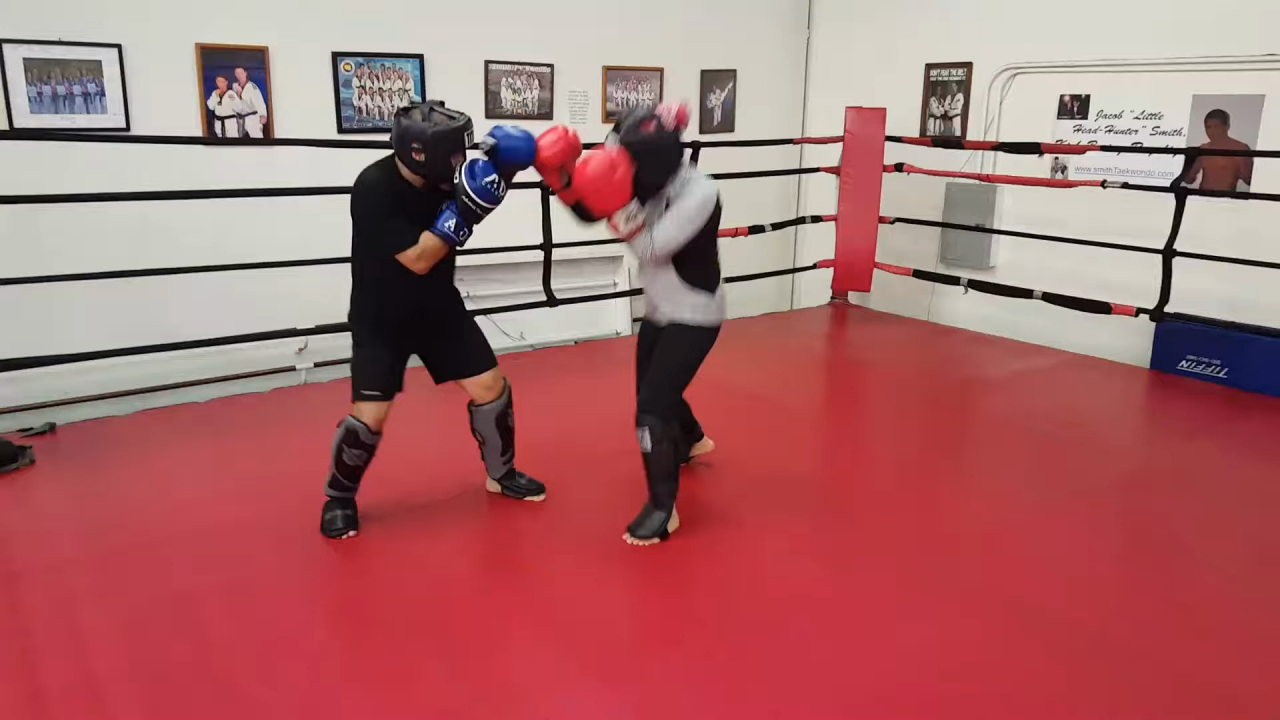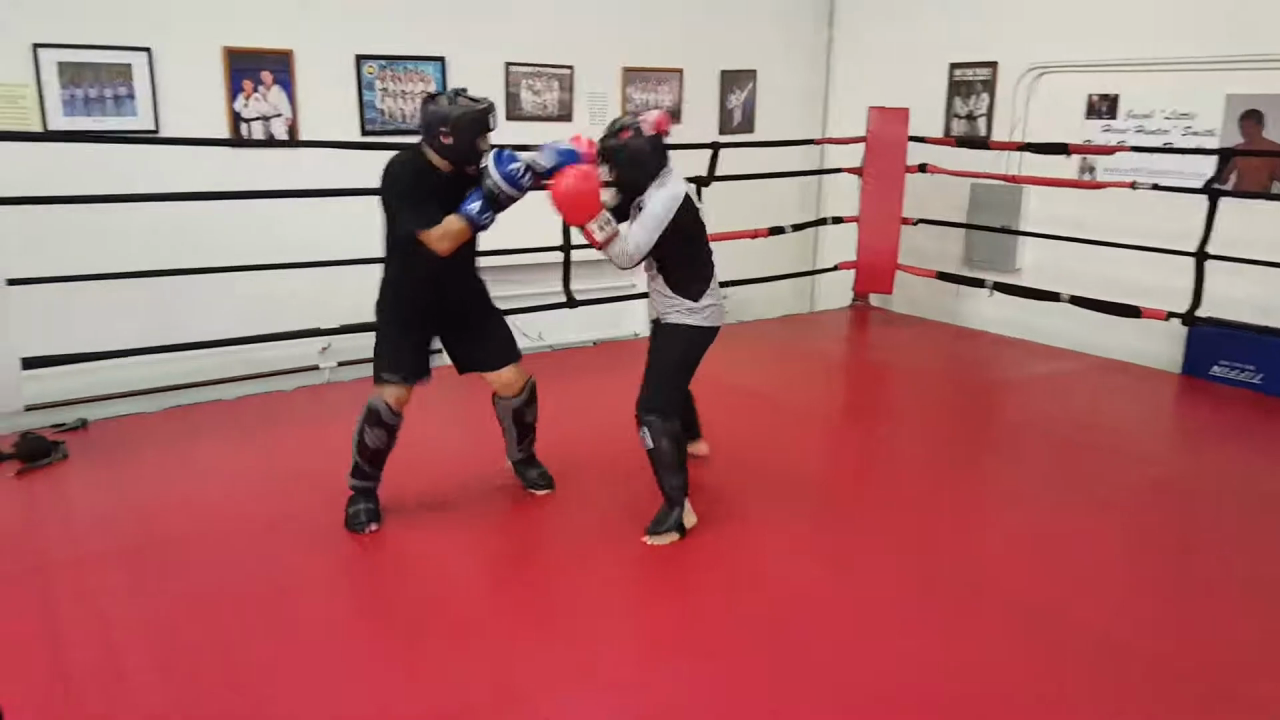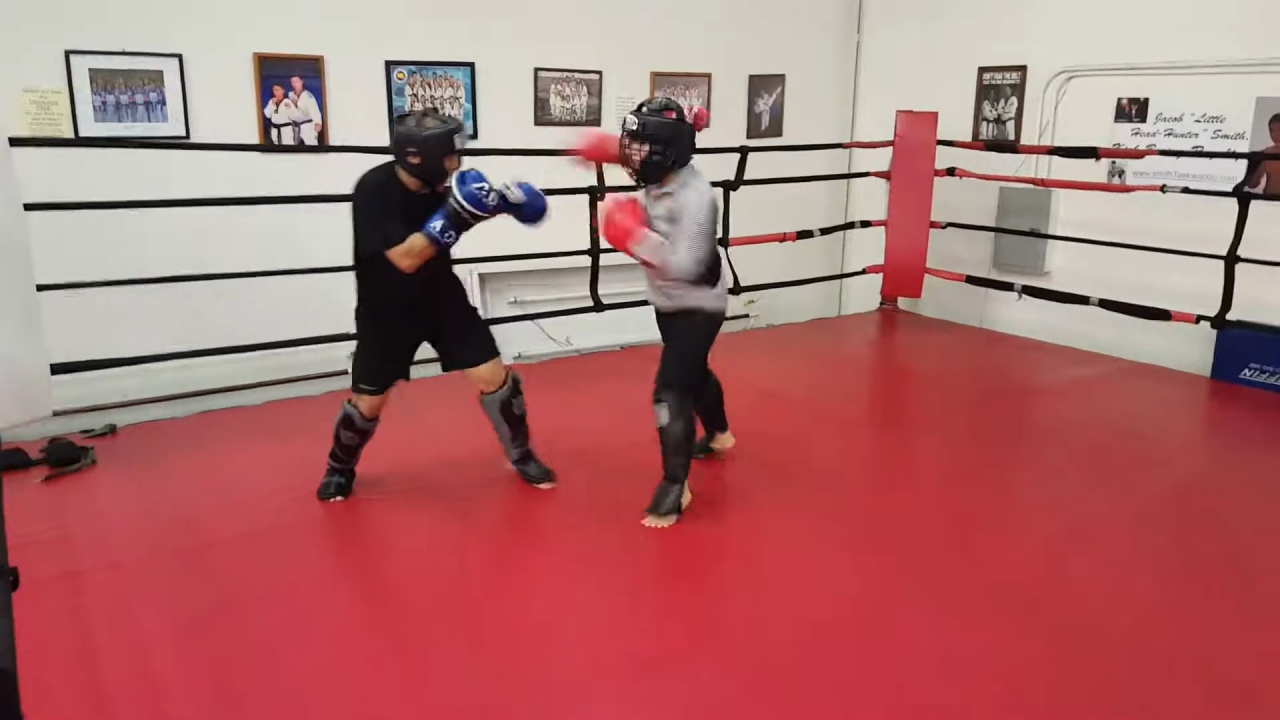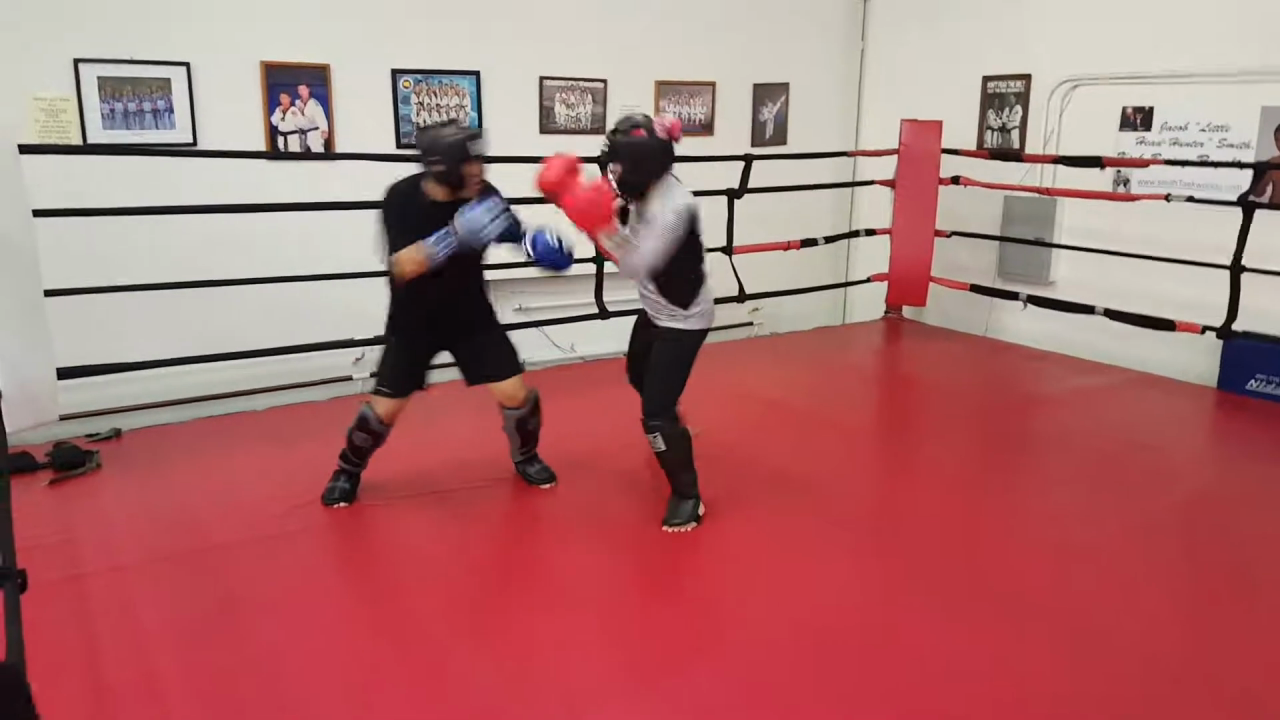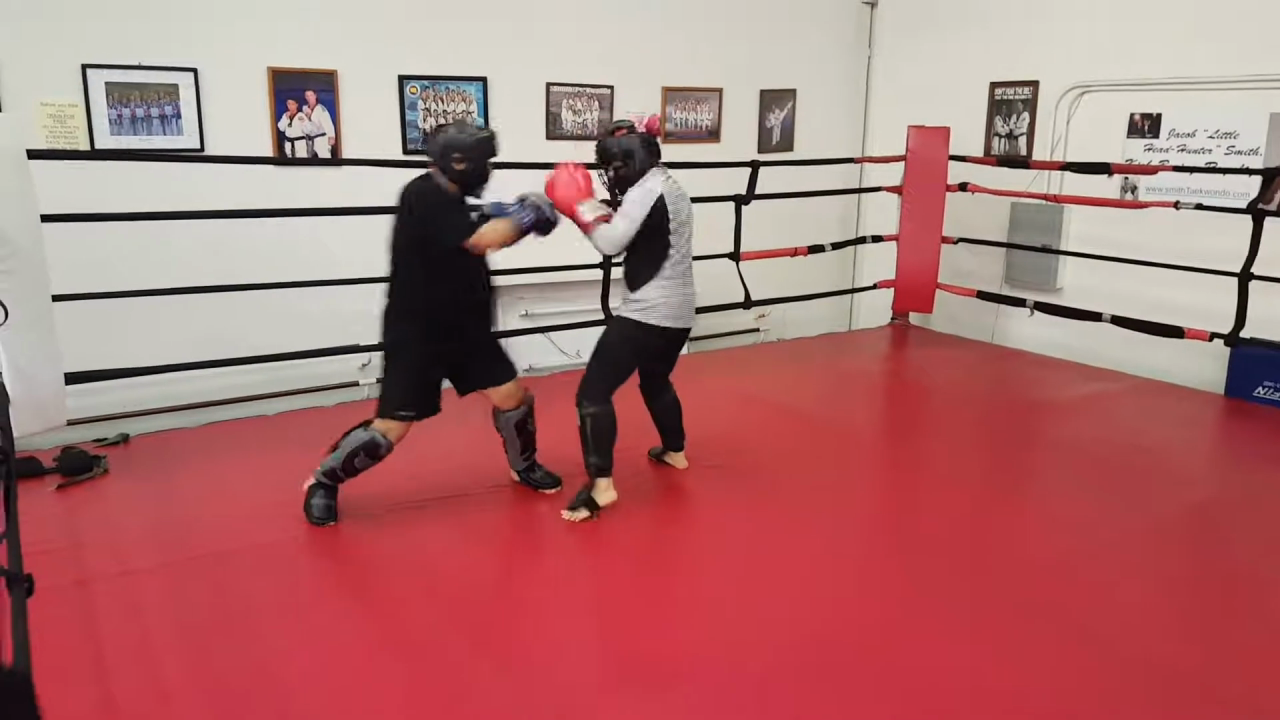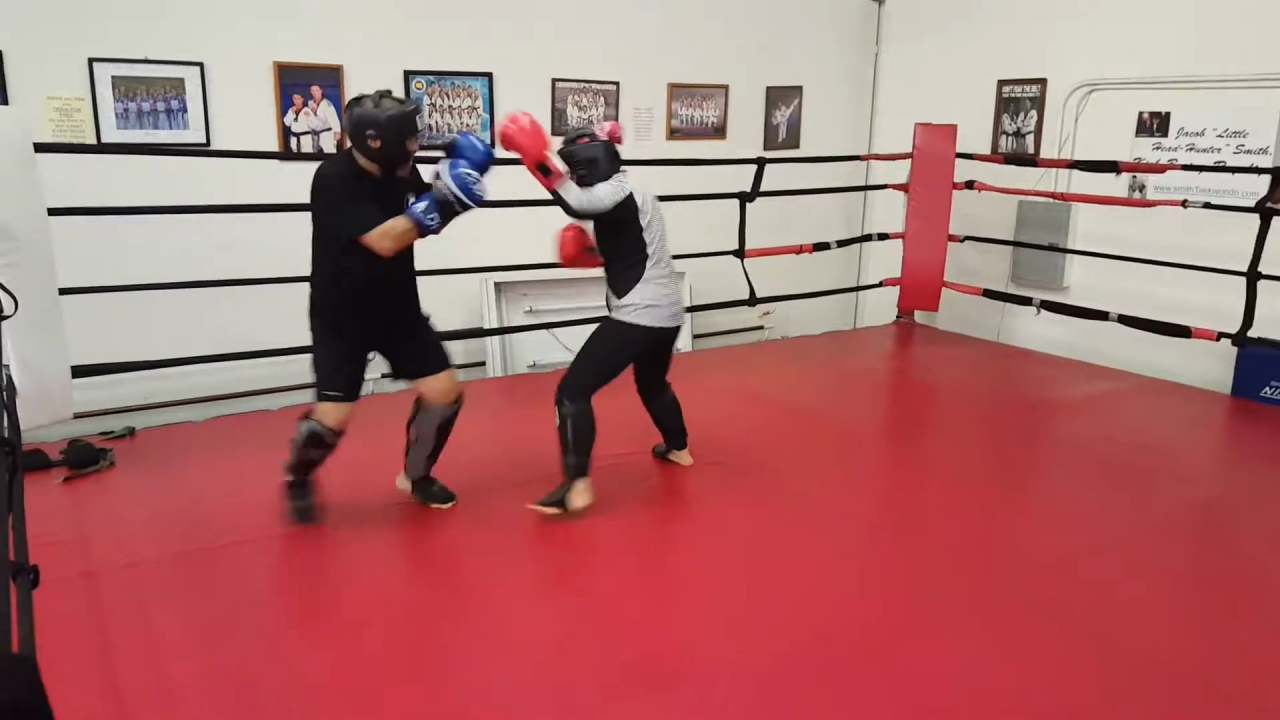
dt=0.4s
person 1, frame 1
left shoulder: (700, 192)
right shoulder: (646, 181)
left elbow: (651, 249)
right elbow: (590, 209)
left wrist: (619, 204)
right wrist: (562, 175)
left hip: (694, 317)
right hip: (658, 313)
left knee: (652, 408)
right knee: (655, 394)
left ankle: (662, 510)
right ankle: (694, 441)
person 1, frame 2
left shoulder: (667, 195)
right shoulder: (652, 188)
left elbow: (626, 253)
right elbow: (622, 225)
left wrist: (590, 214)
right wrist: (584, 182)
left hip: (691, 315)
right hip: (681, 311)
left knee: (651, 406)
right knee: (669, 382)
left ankle: (678, 508)
right ankle: (690, 440)
person 1, frame 3
left shoulder: (692, 192)
right shoulder: (662, 174)
left elbow: (681, 266)
left wrist: (635, 239)
right wrist: (608, 153)
left hip: (695, 304)
right hip: (671, 300)
left knee: (670, 389)
right knee: (692, 370)
left ankle: (675, 486)
right ankle: (718, 434)
person 1, frame 4
left shoulder: (675, 205)
right shoulder: (646, 191)
left elbow: (636, 265)
right elbow: (611, 216)
left wrist: (604, 227)
right wrist: (569, 191)
left hip: (683, 318)
right hip: (658, 310)
left knee: (657, 408)
right knee: (641, 376)
left ankle: (687, 498)
right ankle: (665, 441)
person 1, frame 5
left shoulder: (646, 190)
right shoulder: (674, 191)
left elbow: (611, 244)
left wrist: (581, 206)
right wrist: (599, 211)
left hip: (646, 314)
right hip: (681, 314)
left knee: (593, 394)
right knee: (656, 381)
left ankle: (601, 486)
right ankle: (674, 450)
person 1, frame 6
left shoulder: (615, 191)
right shoulder: (634, 195)
left elbow: (577, 202)
left wrist: (538, 158)
right wrist: (594, 250)
left hip: (635, 316)
right hip: (666, 314)
left knee: (572, 390)
right knee: (652, 383)
left ankle: (575, 487)
right ankle: (677, 447)
person 2, frame 1
left shoulder: (439, 172)
right shoulder: (375, 188)
left elbow: (484, 182)
right elbow: (418, 259)
left wrist: (502, 164)
right wrist: (464, 210)
left hip: (438, 306)
right hip: (381, 316)
left knee: (489, 387)
right knee: (369, 416)
left ankle: (501, 473)
right ankle: (339, 495)
person 2, frame 2
left shoulder: (468, 165)
right shoulder: (405, 173)
left elbow: (524, 178)
right elbow: (441, 241)
left wrist: (544, 163)
right wrist: (488, 194)
left hip: (464, 296)
right hip: (408, 301)
left knee: (511, 380)
right knee: (391, 396)
left ankle: (523, 459)
right ankle: (363, 491)
person 2, frame 3
left shoulder: (440, 178)
right shoulder: (373, 191)
left elbow: (481, 196)
right elbow: (406, 258)
left wrist: (506, 198)
right wrist: (451, 216)
left hip: (442, 299)
right hip: (386, 310)
left knee: (494, 377)
right knee: (367, 402)
left ankle: (522, 455)
right ankle: (340, 466)
person 2, frame 4
left shoulder: (480, 193)
right shoulder: (402, 198)
left elbow: (508, 229)
right elbow: (404, 267)
left wrist: (536, 242)
right wrist: (454, 235)
left hip: (469, 314)
right hip: (417, 316)
left knee: (516, 391)
right knee: (384, 407)
left ankle: (524, 457)
right ankle: (348, 469)
person 2, frame 5
left shoulder: (449, 195)
right shoulder: (423, 197)
right elbow: (484, 240)
right wrist: (531, 215)
left hip: (462, 324)
right hip: (414, 331)
left knee: (513, 396)
right knee: (390, 428)
left ankle: (525, 466)
right ankle: (322, 482)
person 2, frame 6
left shoulder: (398, 170)
right shoulder: (335, 179)
left elbow: (433, 212)
right elbow: (384, 242)
left wrist: (475, 164)
right wrist: (443, 194)
left hip: (399, 304)
right hip: (345, 312)
left knee: (442, 393)
right knee: (332, 417)
left ankle: (416, 476)
right ankle: (299, 478)
